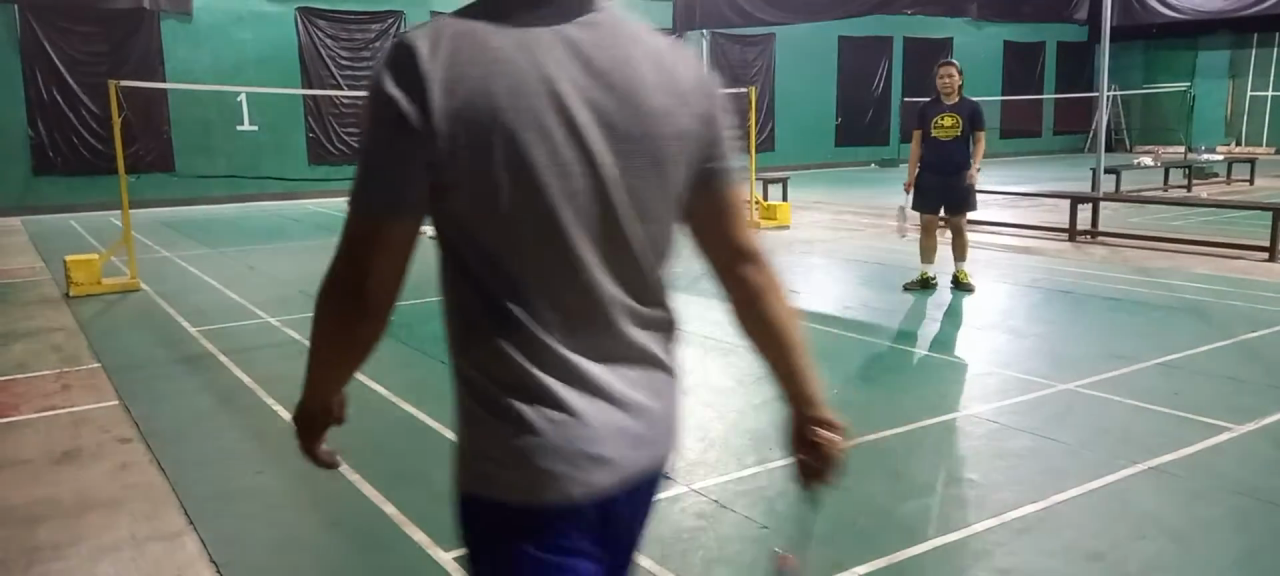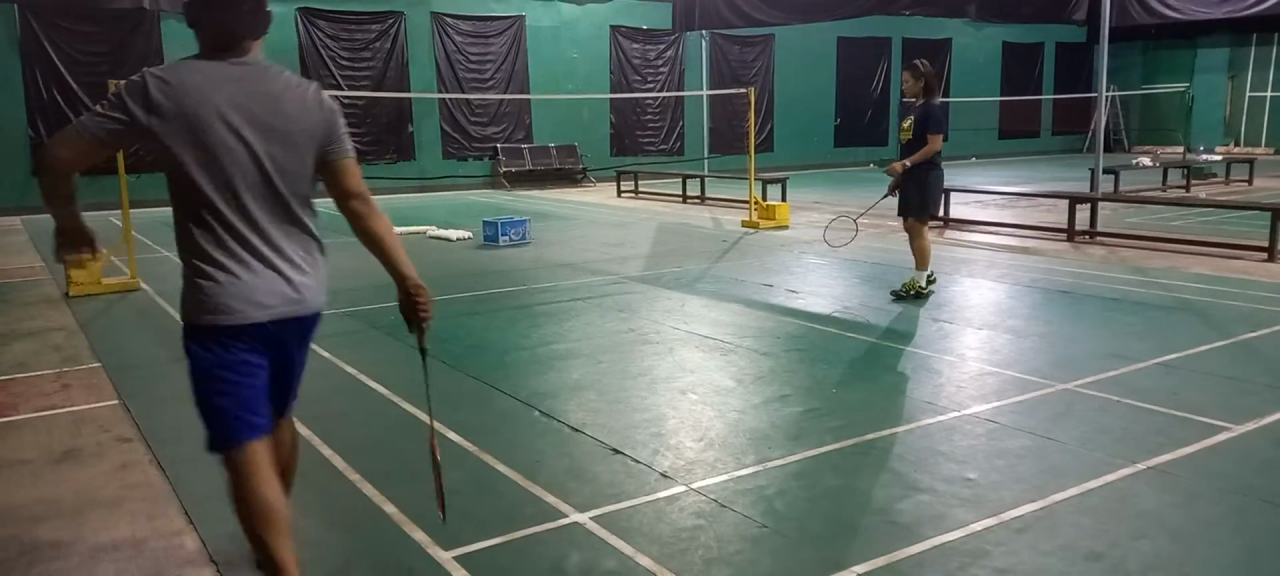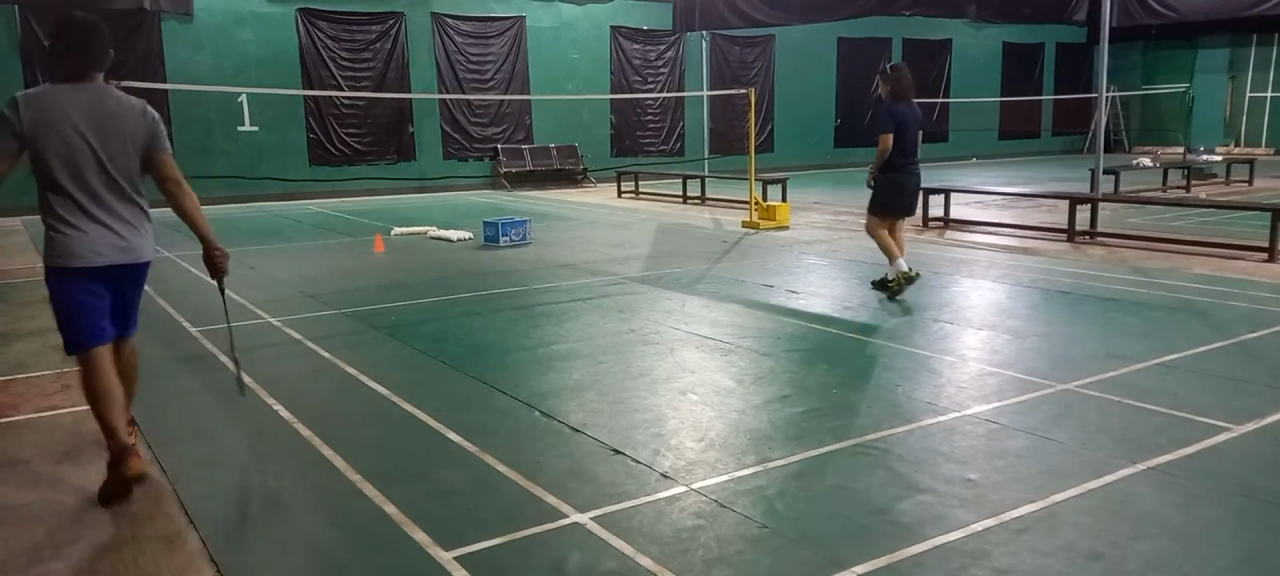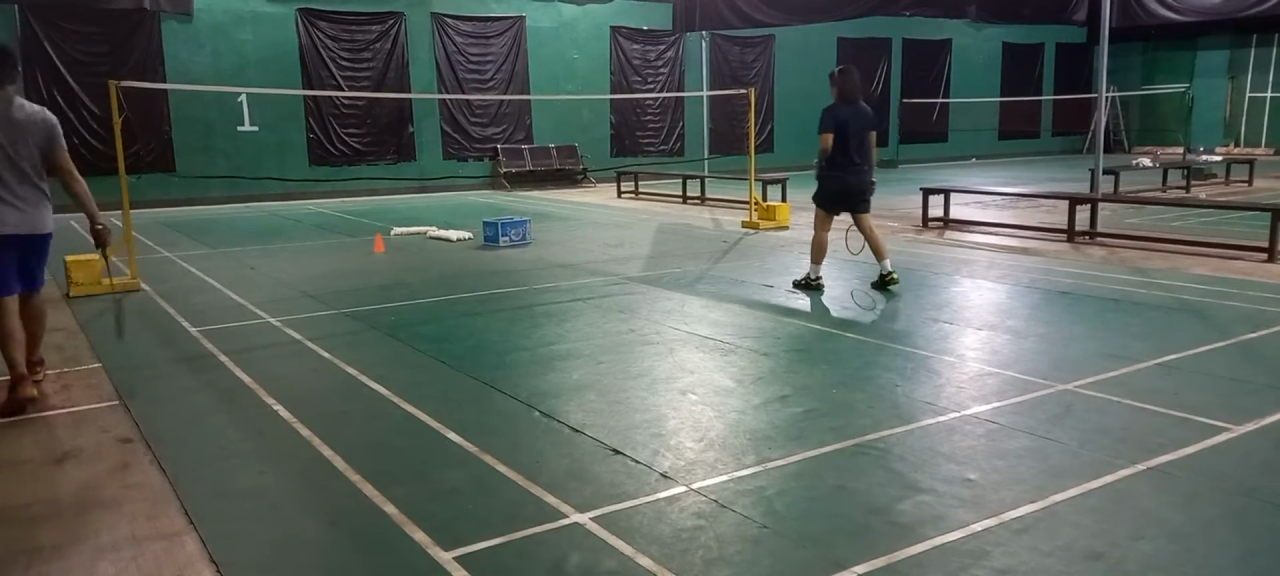
dt=1s
person 1, frame 1
left shoulder: (430, 62)
right shoulder: (678, 68)
left elbow: (363, 286)
right elbow: (743, 261)
left wrist: (317, 398)
right wrist: (810, 405)
left hip: (530, 460)
right hip: (642, 430)
person 1, frame 2
left shoulder: (157, 90)
right shoulder: (311, 100)
left elbow: (56, 159)
right elbow: (357, 201)
left wrist: (69, 222)
right wrist: (407, 279)
left hip: (223, 307)
right hip: (300, 297)
left knee: (248, 453)
right knee: (275, 421)
person 1, frame 3
right shoulder: (140, 113)
right elbow: (174, 185)
right wrist: (209, 243)
left hip: (74, 256)
right hip: (132, 251)
left knee: (96, 354)
right knee: (121, 340)
left ankle: (124, 452)
right ankle: (121, 424)
person 1, frame 4
right shoulder: (42, 118)
right elbow: (68, 175)
right wrist: (96, 220)
right hip: (35, 225)
right knee: (31, 294)
right ankle: (32, 364)
person 2, frame 1
left shoulder: (972, 108)
right shoulder: (926, 108)
left elbow: (979, 141)
right elbow: (916, 143)
left wrist: (975, 167)
right wrist: (911, 174)
left hip: (958, 176)
right hip: (929, 176)
left knee: (958, 225)
right knee: (927, 225)
left ankle: (960, 273)
right ankle: (927, 275)
person 2, frame 2
left shoulder: (932, 109)
right shoulder: (911, 109)
left elbow: (934, 146)
left wrist: (904, 164)
right wrist: (898, 176)
left hip: (926, 176)
right hip: (910, 177)
left knee: (918, 227)
right knee: (910, 228)
left ankle: (920, 285)
right ankle: (926, 274)
person 2, frame 3
left shoulder: (887, 110)
right shoulder: (914, 109)
left elbow: (885, 147)
right elbow: (917, 143)
left wrist: (873, 170)
left hip: (893, 177)
right hip: (911, 175)
left knee: (875, 227)
right knee: (895, 227)
left ankle: (904, 271)
right ankle: (893, 277)
person 2, frame 4
left shoulder: (831, 112)
right shoulder: (866, 112)
left elbow: (826, 146)
right elbow: (871, 146)
left wrist: (819, 163)
right wrist: (870, 175)
left hip: (835, 178)
right hip: (859, 177)
left knee: (821, 228)
right knee: (866, 226)
left ankle: (814, 277)
right ankle: (887, 272)
